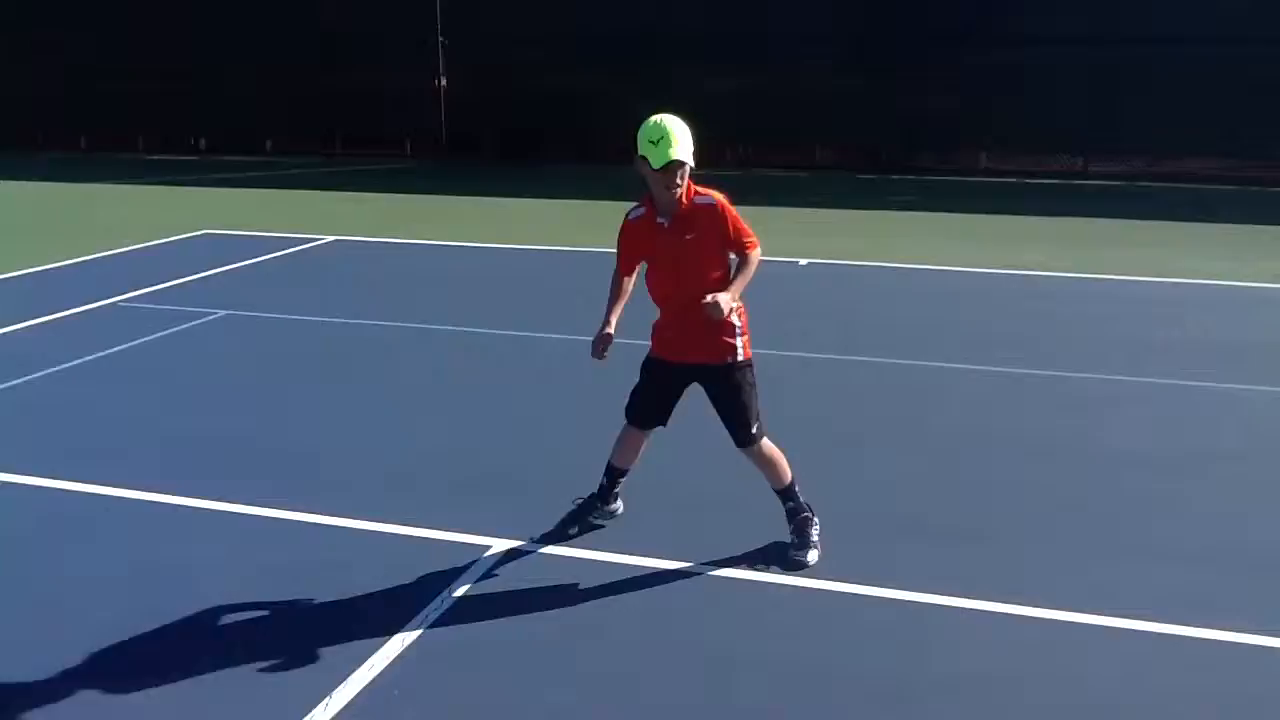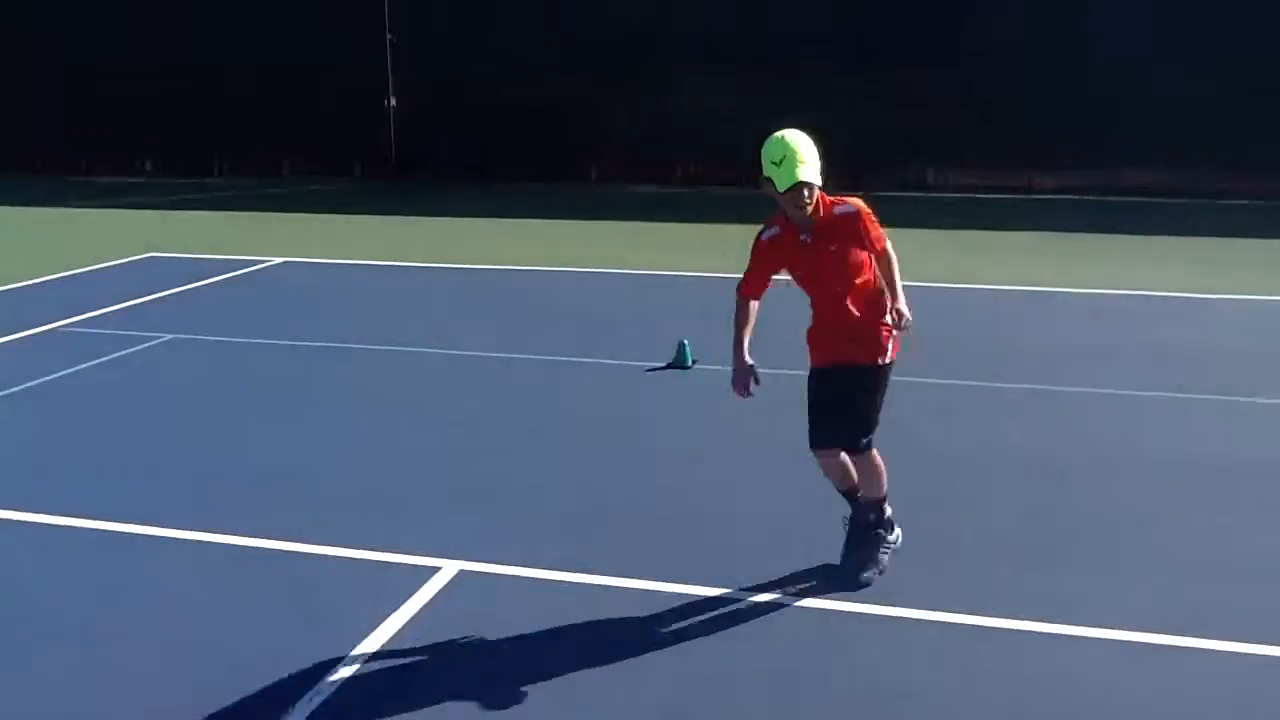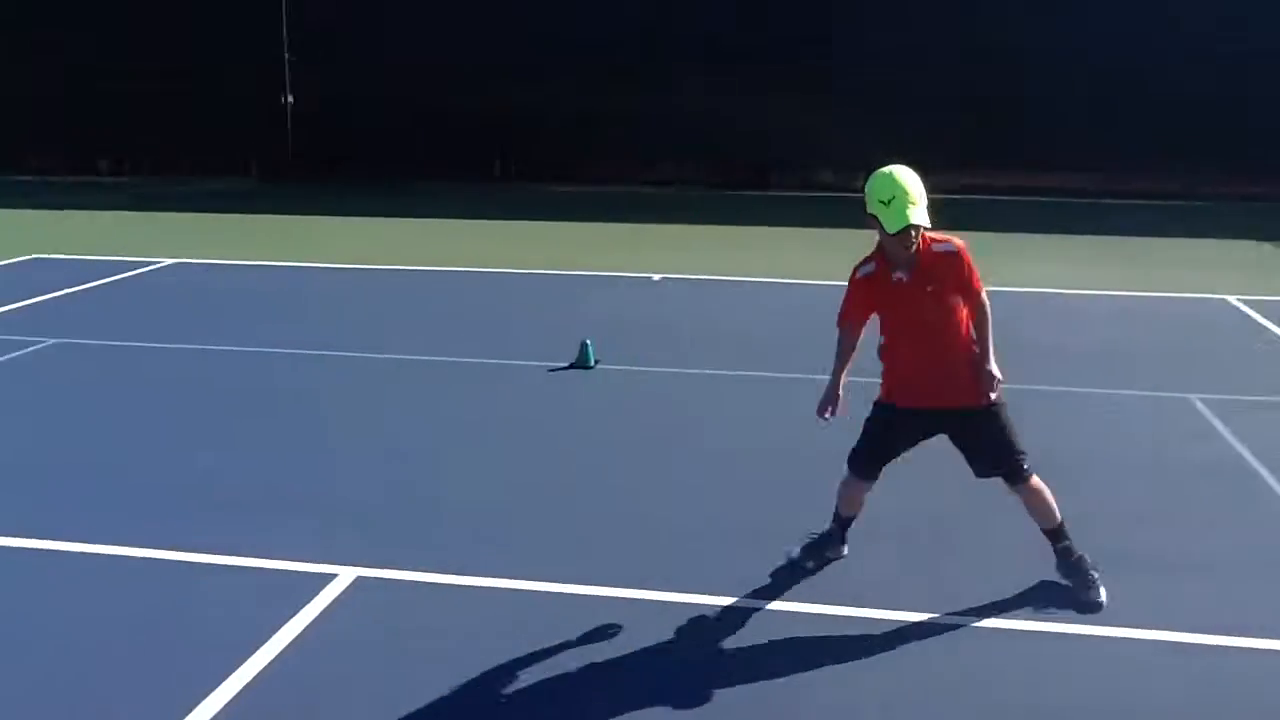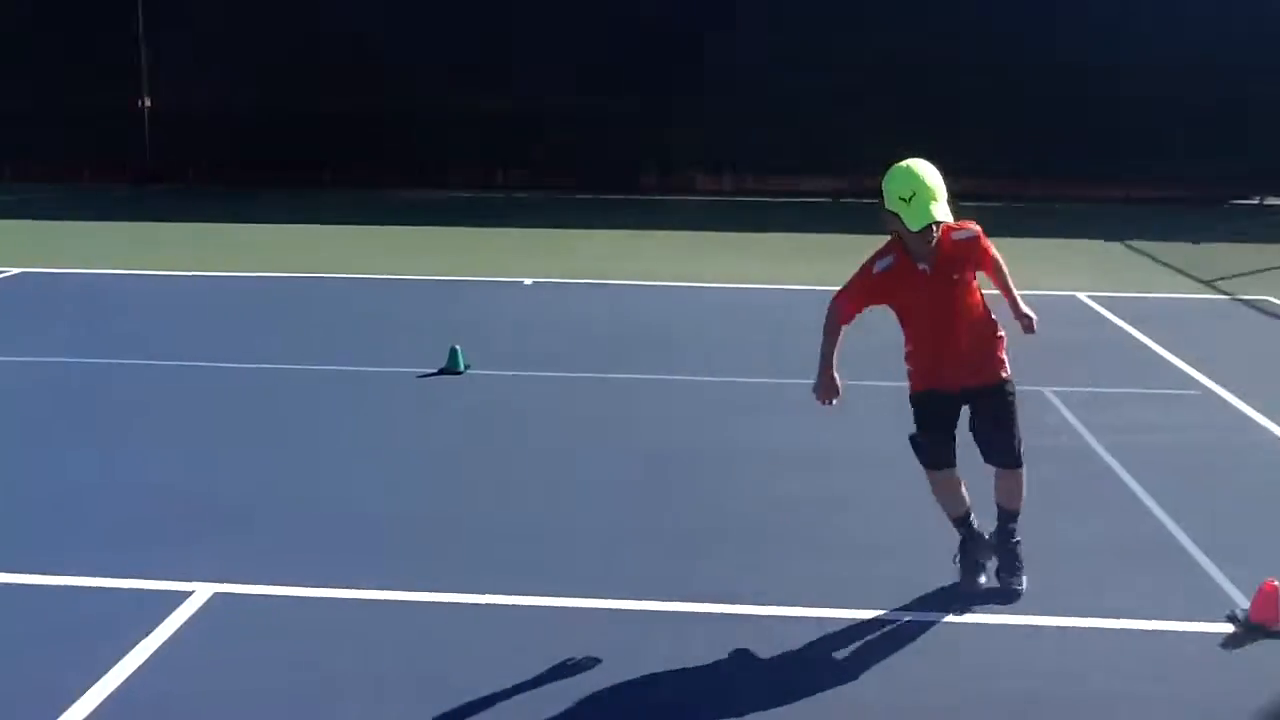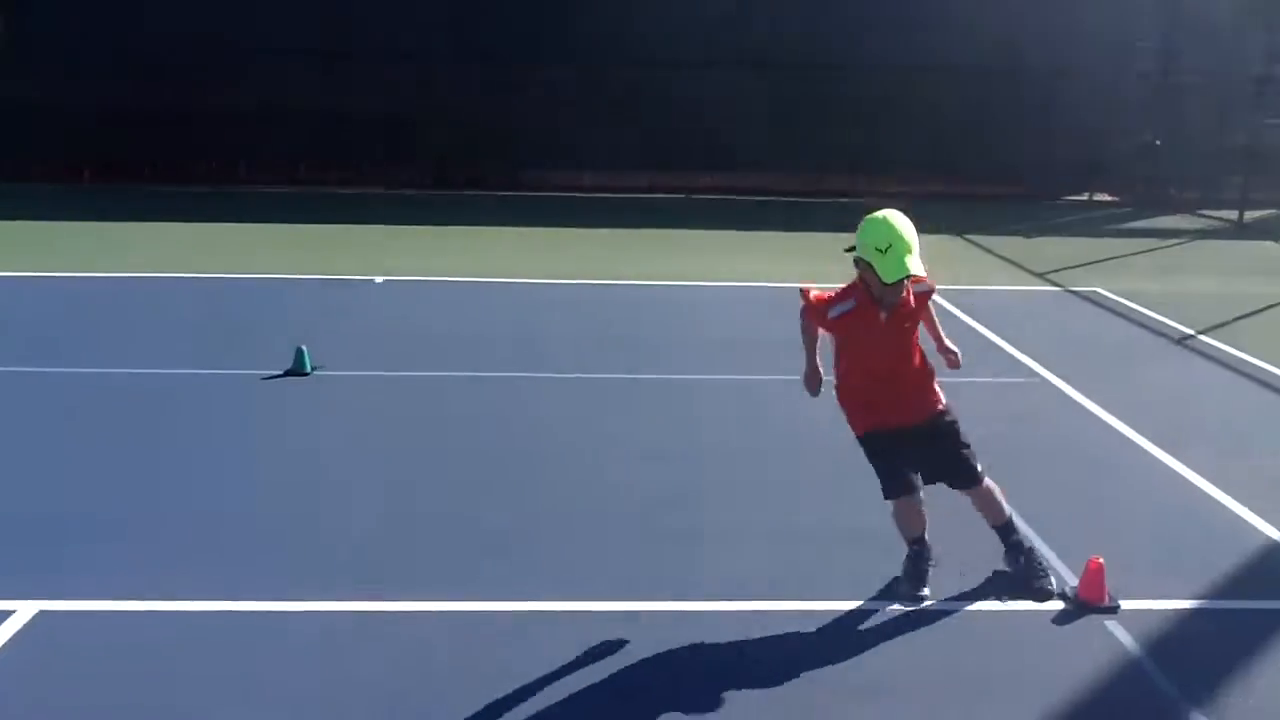
dt=0.2s
person 1, frame 1
left shoulder: (712, 206)
right shoulder: (636, 221)
left elbow: (751, 252)
right elbow: (626, 272)
left wrist: (730, 295)
right wrist: (609, 325)
left hip: (723, 342)
right hip: (672, 342)
left knee: (750, 439)
right knee: (638, 423)
left ankle: (800, 515)
right ankle: (608, 494)
person 1, frame 2
left shoulder: (851, 213)
right shoulder: (770, 238)
left elbow: (882, 248)
right elbow: (749, 295)
left wrist: (897, 298)
right wrist: (740, 357)
left hip: (870, 341)
right hip: (829, 348)
left knee: (856, 443)
right knee: (825, 449)
left ankle: (878, 527)
right ankle: (874, 522)
person 1, frame 3
left shoulder: (950, 253)
right shoulder: (866, 278)
left elbow: (977, 299)
right elbow: (850, 325)
left wrist: (987, 358)
right wrist: (835, 382)
left hip: (969, 386)
right hip: (906, 393)
left knee: (1020, 476)
right knee: (861, 469)
left ankle: (1066, 553)
right ankle: (836, 537)
person 1, frame 4
left shoulder: (965, 239)
right shoulder: (879, 269)
left elbow: (994, 264)
right elbow: (839, 311)
left wrist: (1016, 304)
right wrist: (826, 371)
left hip: (989, 367)
right hip: (931, 374)
left knee: (1008, 461)
right knee: (939, 466)
left ankle: (1007, 539)
right ankle: (972, 540)
person 1, frame 5
left shoulder: (918, 286)
right shoulder: (841, 310)
right elbow: (807, 309)
left wrist: (941, 342)
right wrist: (811, 367)
left hip: (924, 403)
right hip: (874, 417)
left knee: (974, 482)
right knee: (906, 495)
left ankle: (1016, 547)
right ankle: (919, 556)
